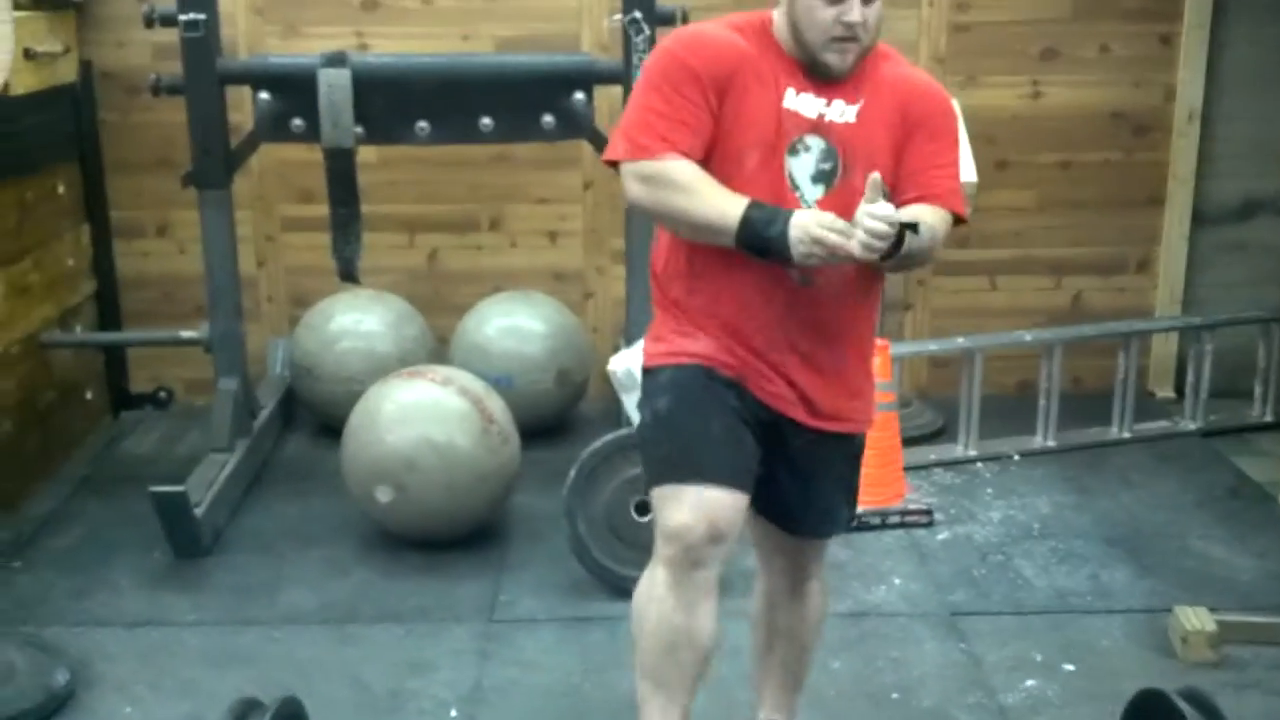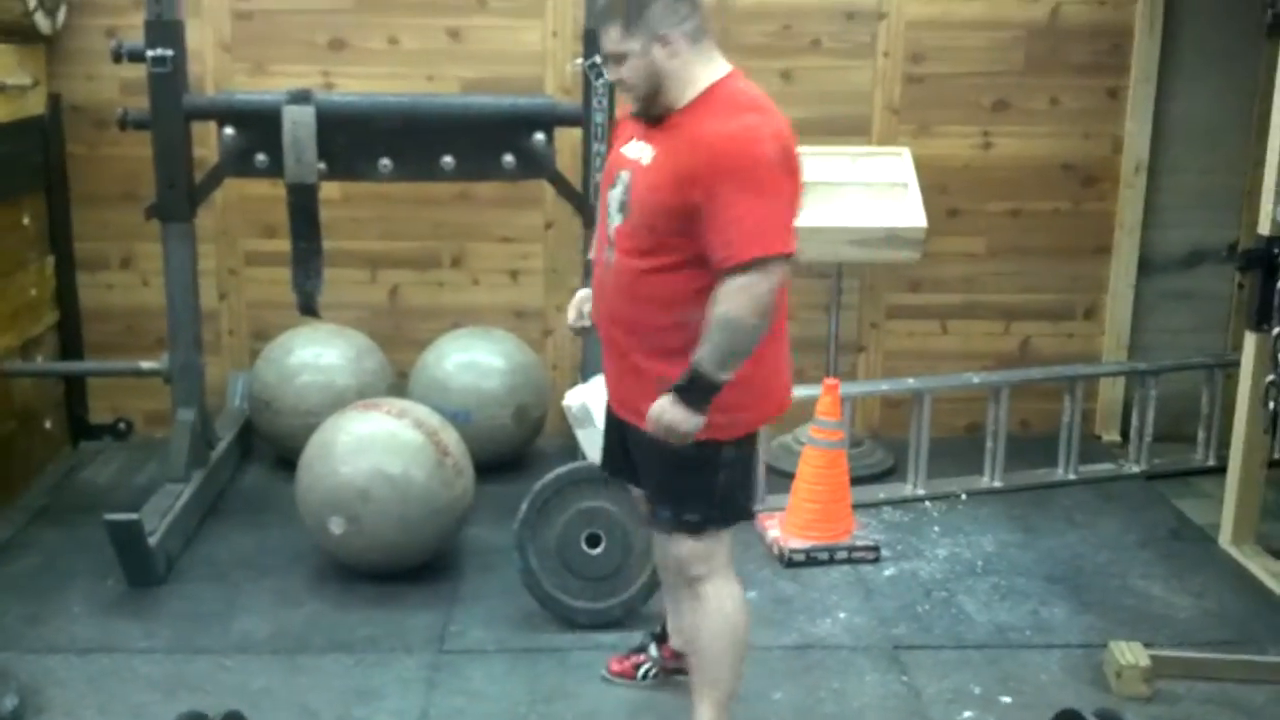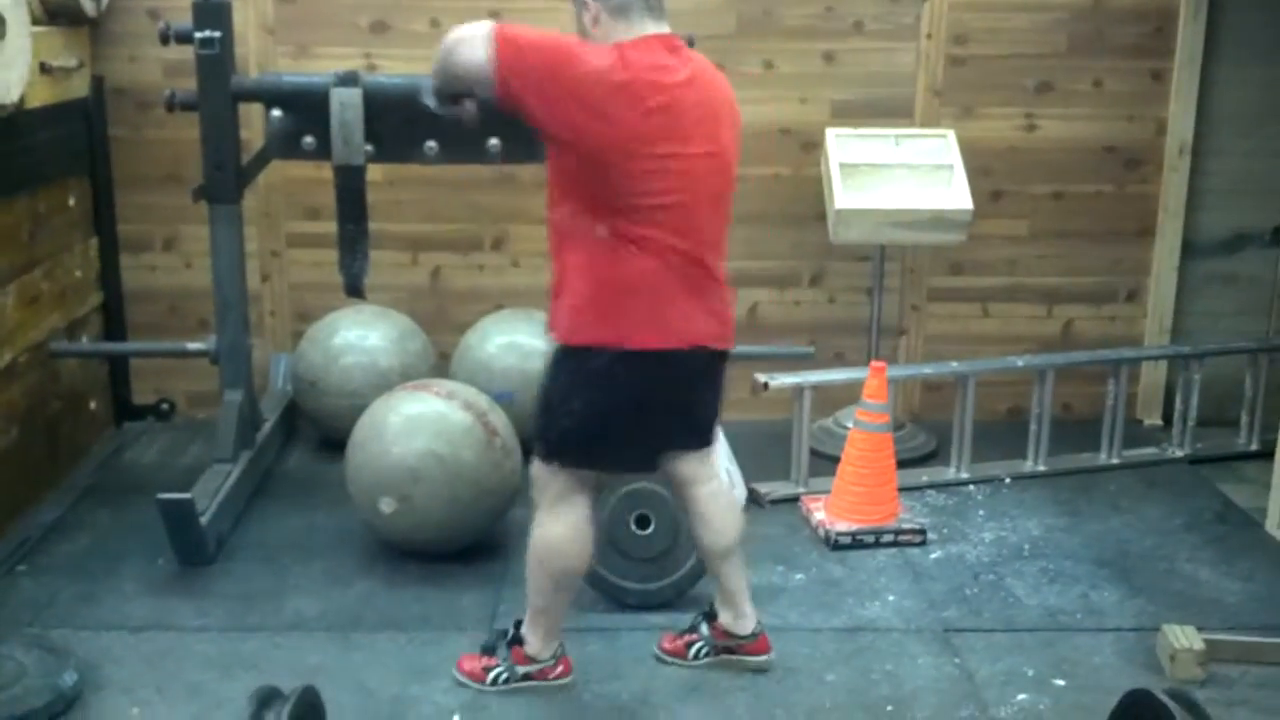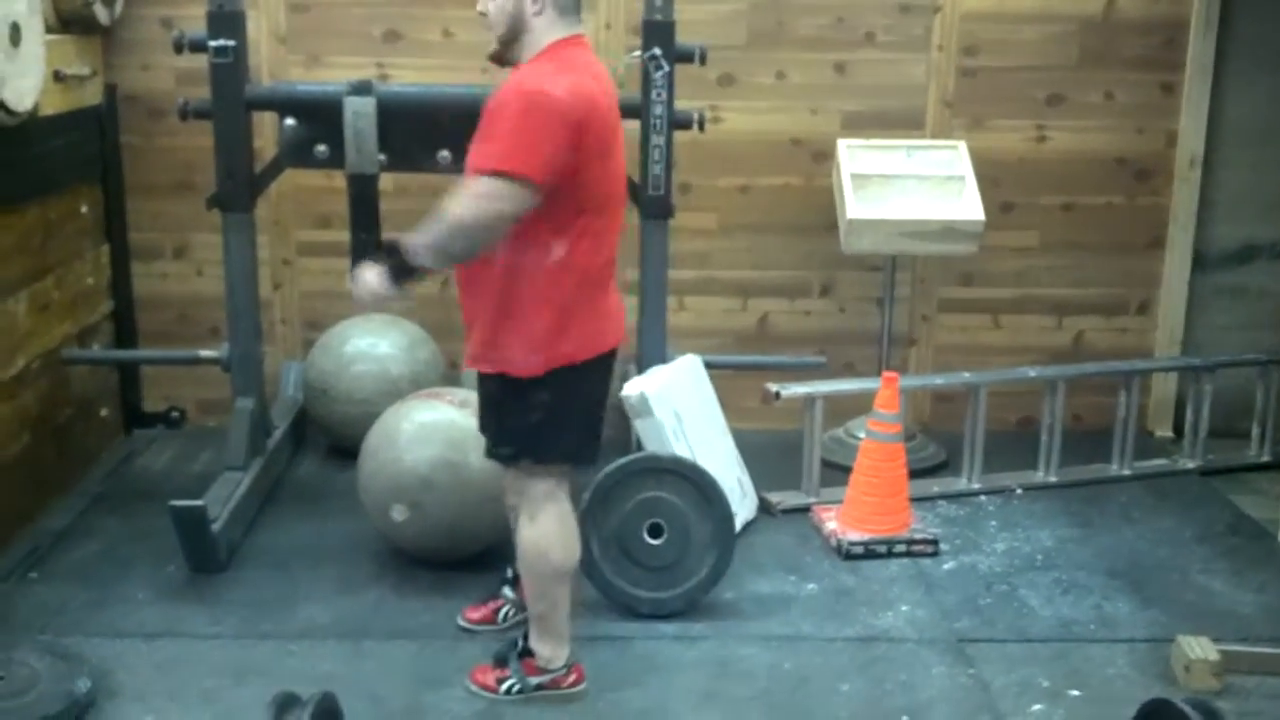
dt=0.7s
person 1, frame 1
left shoulder: (917, 99)
left elbow: (933, 223)
right elbow: (647, 176)
left wrist: (893, 233)
right wrist: (775, 230)
left hip: (826, 381)
right hip: (704, 354)
left knee: (796, 560)
right knee: (693, 536)
person 1, frame 2
left shoulder: (736, 140)
right shoulder: (648, 114)
left elbow: (756, 278)
left wrist: (698, 388)
right wrist: (598, 286)
left hip: (699, 395)
right hip: (647, 378)
left knee: (691, 556)
right knee: (673, 523)
right ankle: (682, 643)
person 1, frame 3
left shoulder: (594, 79)
right shoulder: (709, 84)
left wrist: (445, 89)
left hip: (616, 331)
right hip: (698, 324)
left knee: (559, 486)
right knee: (694, 468)
left ankle: (537, 651)
right ankle: (739, 623)
person 1, frame 4
left shoulder: (541, 93)
right shoulder: (572, 70)
left elbow: (485, 205)
left wrist: (398, 263)
left hip: (548, 334)
right hip: (561, 323)
left knee: (537, 488)
right knee: (521, 473)
left ankle: (549, 658)
right ankle: (531, 589)
